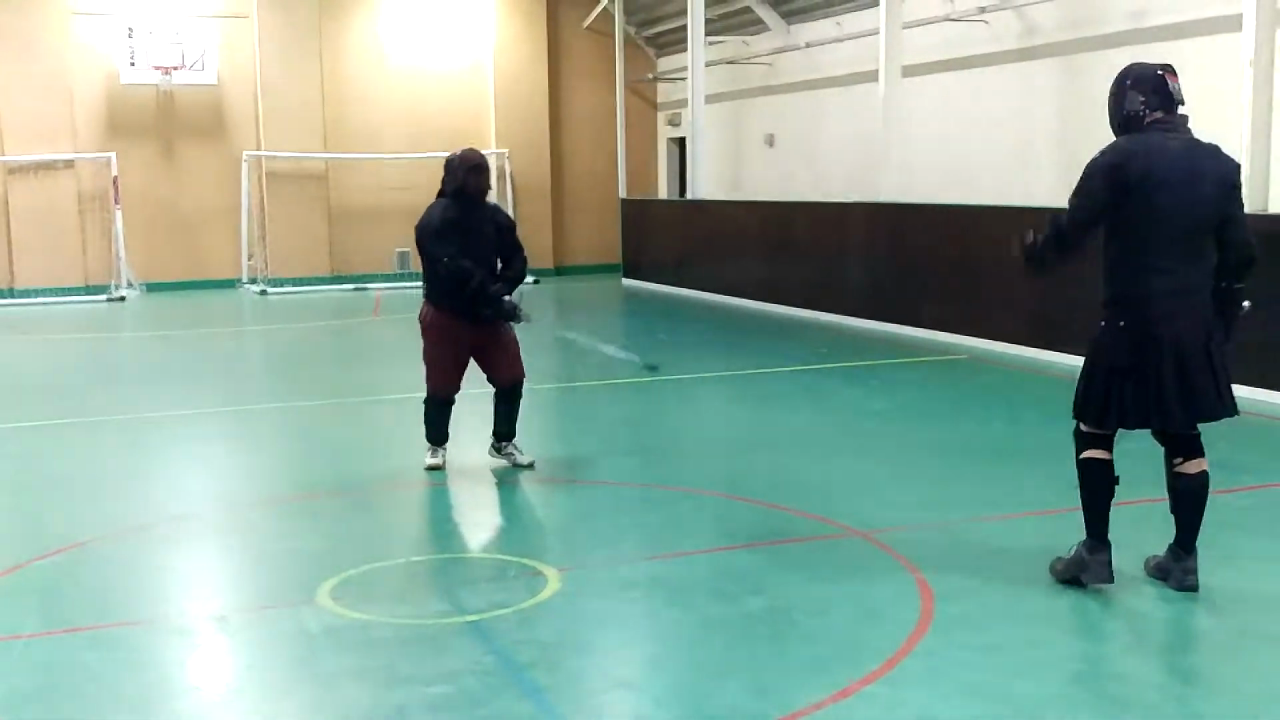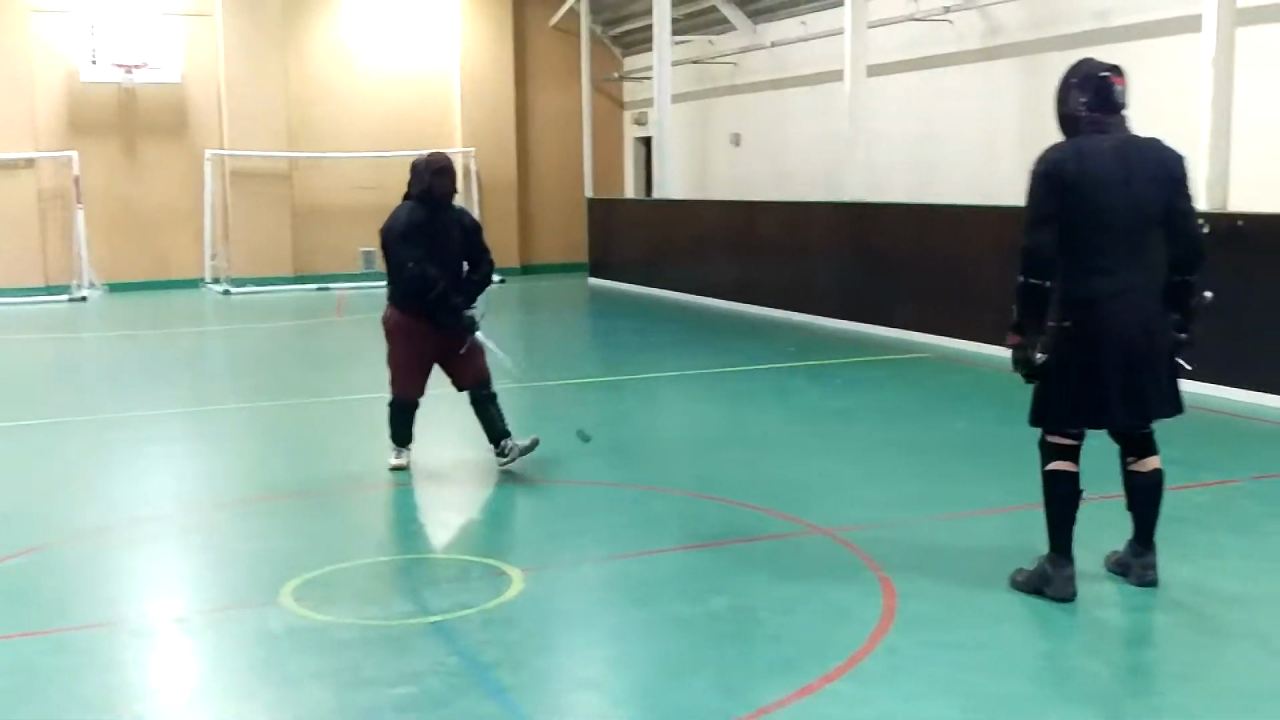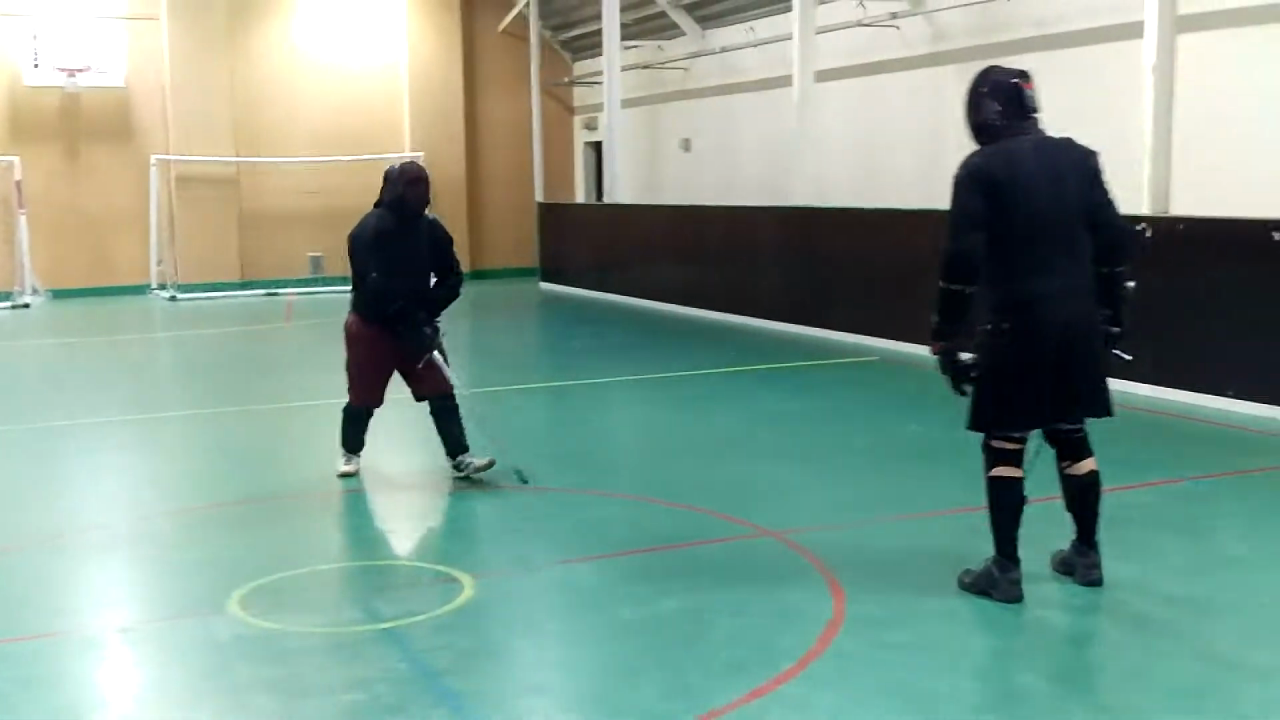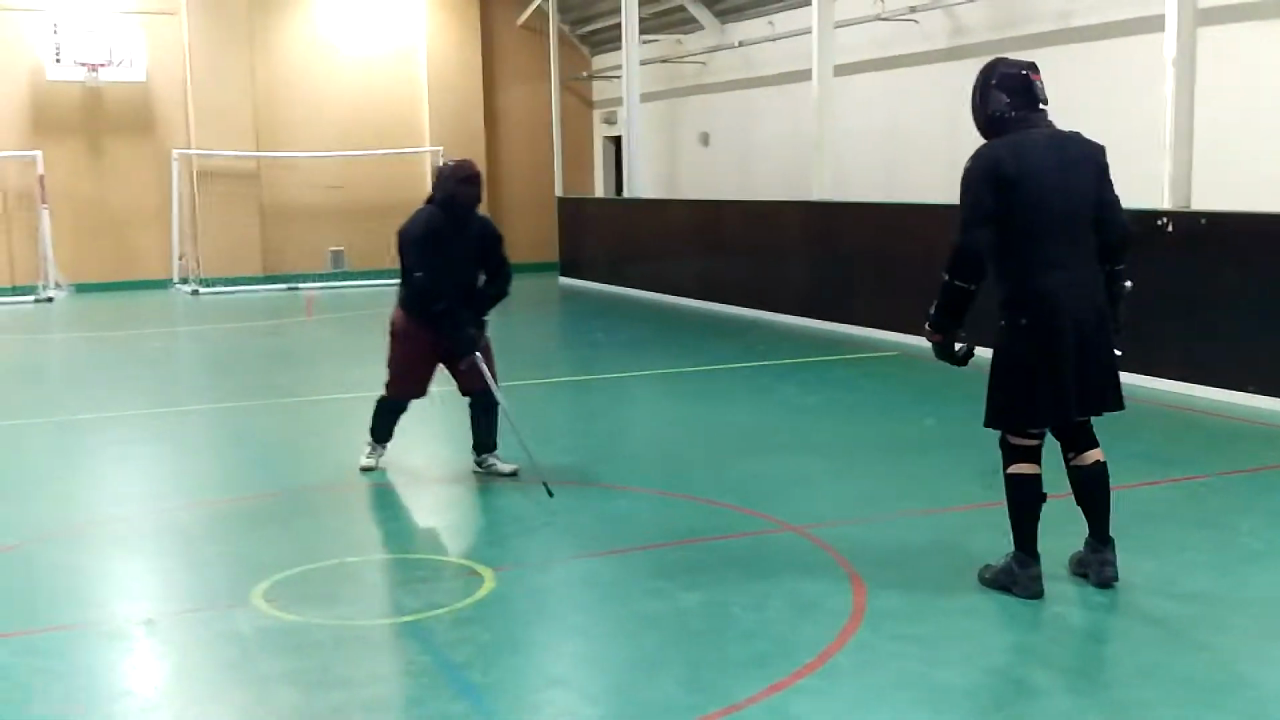
dt=0.2s
person 1, frame 1
left shoulder: (1122, 157)
right shoulder: (1219, 164)
left elbow: (1071, 235)
right elbow: (1238, 254)
left wrist: (1037, 251)
right wrist: (1220, 321)
left hip: (1135, 323)
right hip: (1193, 324)
left knee: (1094, 431)
right knee: (1183, 439)
left ankle: (1096, 551)
right ankle: (1183, 558)
person 1, frame 2
left shoulder: (1060, 161)
right shoulder: (1163, 160)
left elbow: (1038, 254)
right elbow: (1189, 248)
left wrist: (1024, 332)
right wrist: (1178, 317)
left hip: (1085, 323)
right hip: (1145, 322)
left knee: (1060, 442)
right knee: (1137, 437)
left ankle: (1059, 564)
right ankle: (1143, 554)
person 1, frame 3
left shoulder: (983, 167)
right shoulder: (1078, 158)
left elbow: (962, 258)
right elbow: (1113, 242)
left wrist: (945, 336)
right wrist: (1110, 312)
left hip: (1019, 324)
right hip: (1077, 321)
left knee: (1004, 445)
right knee: (1071, 436)
left ankle: (1005, 568)
right ankle: (1086, 554)
person 1, frame 4
left shoulder: (992, 161)
right shoulder: (1086, 151)
left elbow: (971, 254)
right elbow: (1115, 239)
left wrist: (941, 325)
right wrist: (1108, 306)
left hip: (1033, 319)
right hip: (1087, 315)
left knee: (1021, 441)
right knee: (1078, 431)
left ankle: (1025, 564)
right ankle: (1100, 551)
person 2, frame 1
left shoulder: (494, 216)
right shoulder: (436, 220)
left elbow: (515, 259)
right elbow: (452, 268)
left wrist: (502, 292)
right wrist: (493, 294)
left hip: (488, 315)
right hip: (446, 315)
left knee: (510, 380)
right knee: (441, 389)
left ankle: (504, 442)
right ankle: (436, 446)
person 2, frame 2
left shoulder: (461, 219)
right shoulder: (402, 222)
left elbow: (482, 265)
right elbow: (413, 275)
left wrist: (462, 302)
right wrist: (449, 305)
left hip: (454, 317)
right hip: (410, 318)
left knee: (479, 381)
right knee: (407, 391)
left ankle: (503, 444)
right ankle: (401, 446)
person 2, frame 3
left shoulder: (431, 229)
right shoulder: (370, 231)
left elbow: (451, 278)
right elbow: (375, 286)
left wrist: (426, 315)
right wrist: (411, 321)
left hip: (415, 326)
right hip: (372, 327)
left knee: (442, 391)
right knee: (363, 399)
left ankle: (460, 458)
right ankle: (351, 453)
person 2, frame 4
left shoulder: (483, 228)
right shoulder: (421, 227)
left elbow: (499, 277)
right elbow: (421, 283)
left wrist: (473, 315)
right wrist: (451, 321)
left hip: (462, 323)
right hip: (418, 322)
left knee: (483, 388)
right knee: (399, 391)
left ankle: (485, 455)
right ankle: (376, 445)
